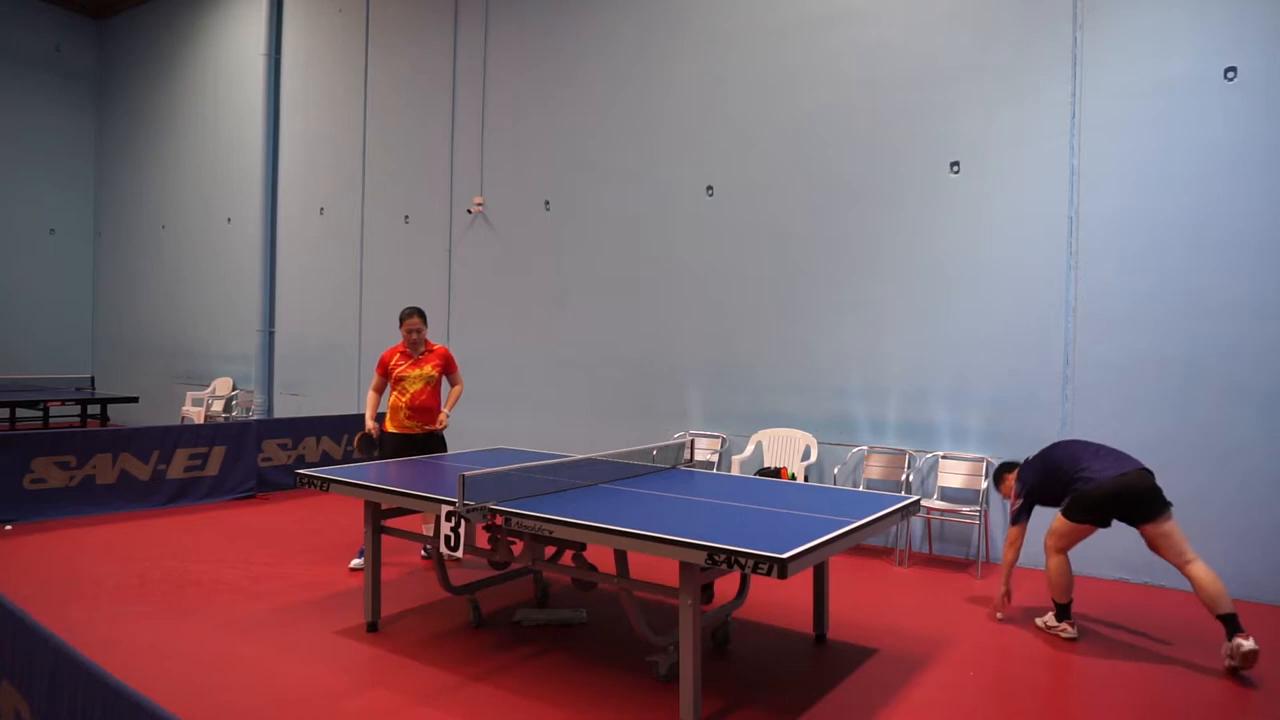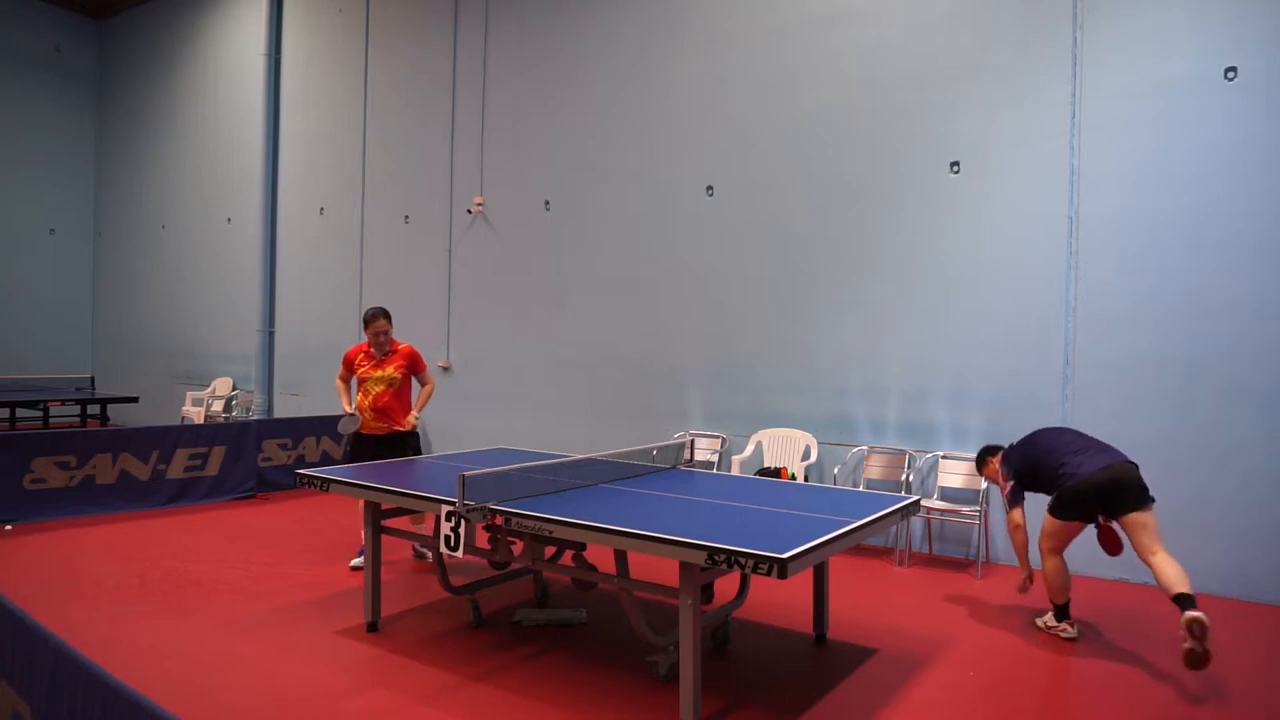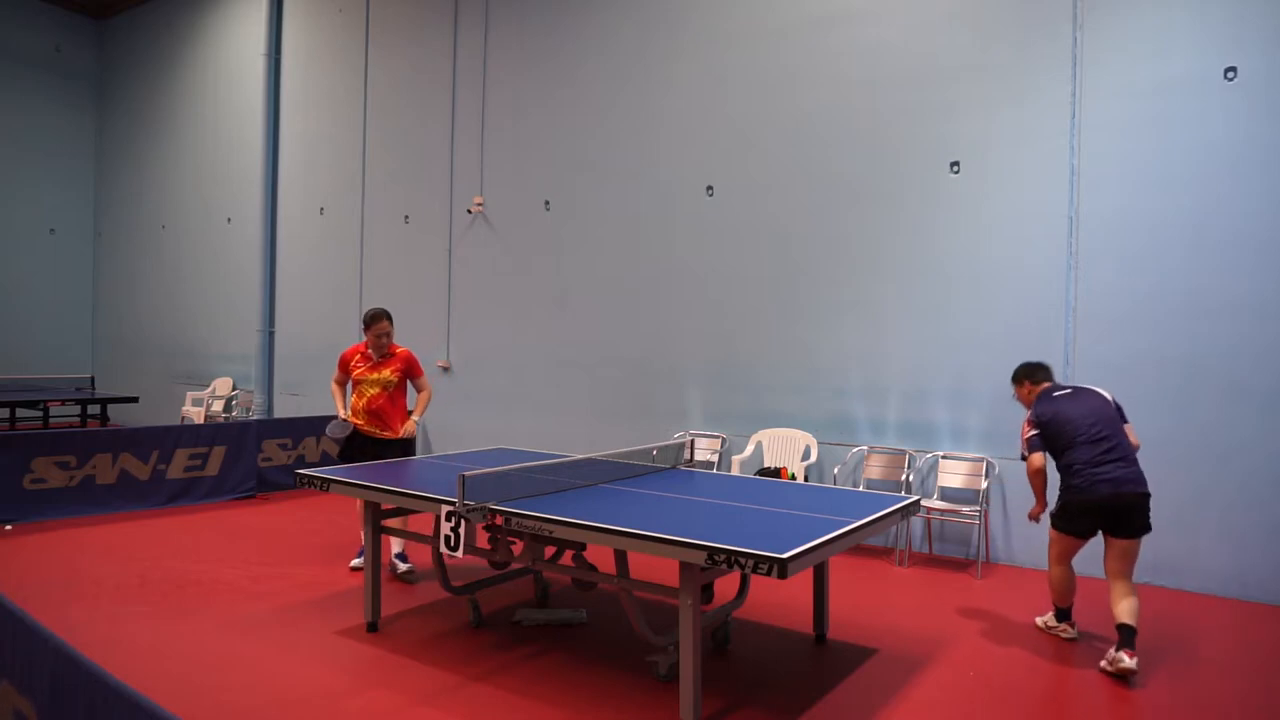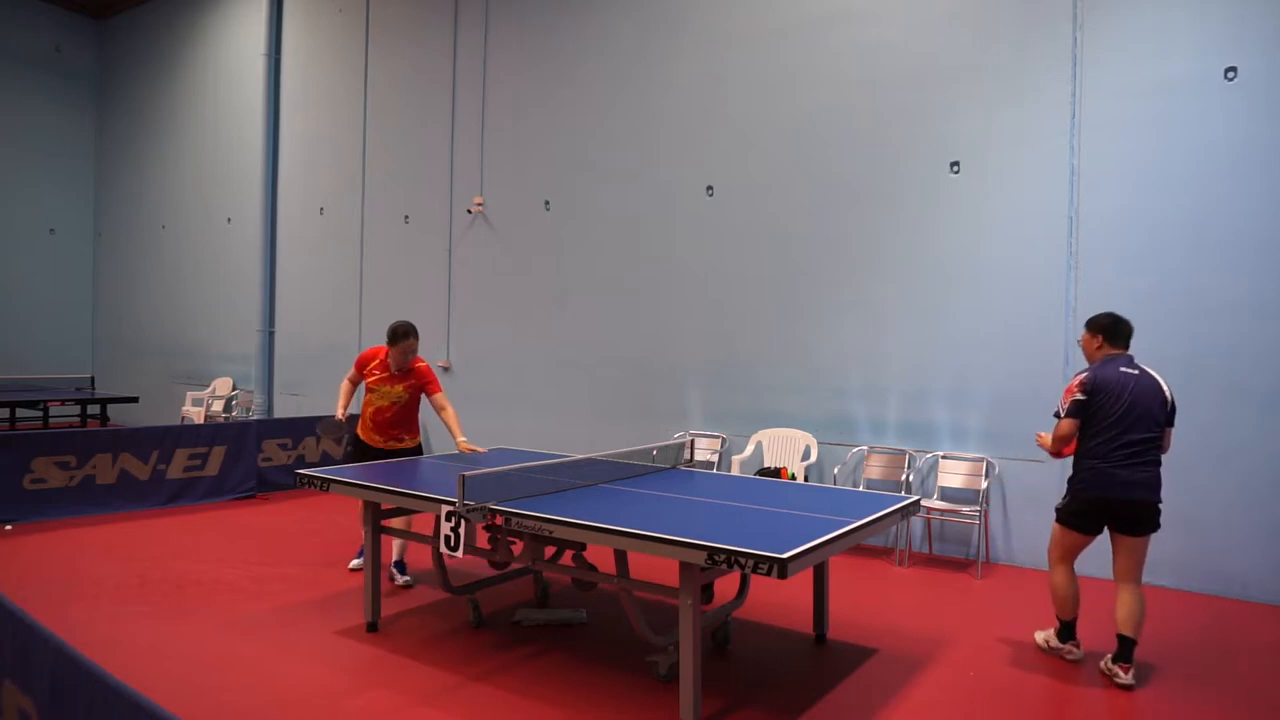
dt=0.4s
person 1, frame 1
left shoulder: (1023, 481)
right shoulder: (1053, 456)
left elbow: (1014, 541)
left wrist: (1005, 584)
left hip: (1095, 489)
right hip: (1138, 477)
left knee: (1055, 547)
right knee: (1187, 560)
left ankle: (1062, 620)
right ankle: (1237, 635)
person 1, frame 2
left shoulder: (1009, 465)
right shoulder: (1042, 439)
left elbow: (1017, 523)
left wrist: (1026, 569)
right wrist: (1107, 507)
left hip: (1081, 483)
right hip: (1123, 470)
left knee: (1050, 548)
right knee: (1156, 553)
left ankle: (1062, 620)
right ankle: (1190, 611)
person 1, frame 3
left shoulder: (1036, 415)
right shoulder: (1099, 394)
left elbow: (1037, 466)
right elbow: (1132, 443)
left wrist: (1040, 504)
left hip: (1084, 493)
right hip: (1134, 490)
left knee: (1059, 558)
right knee: (1120, 580)
left ankle: (1063, 620)
right ankle: (1126, 649)
person 1, frame 4
left shoulder: (1088, 379)
right shoulder: (1158, 384)
left elbow: (1065, 433)
right elbow: (1164, 444)
left wrist: (1052, 446)
left hip: (1092, 488)
right hip: (1143, 492)
left knee: (1060, 560)
right knee: (1129, 581)
left ankle: (1066, 639)
right ankle: (1123, 662)
person 2, frame 1
left shoulder: (442, 354)
right shoulder: (389, 357)
left elbow: (457, 384)
right elbow: (375, 390)
left wrist: (446, 411)
right wrist: (369, 419)
left hip: (430, 432)
right hip: (396, 432)
left ankle: (430, 544)
right ankle: (369, 547)
person 2, frame 2
left shoulder: (407, 353)
right shoulder: (354, 355)
left elbow: (428, 383)
right elbow: (342, 379)
left wrist: (415, 413)
right wrist: (347, 404)
left hip: (401, 432)
right hip: (366, 433)
left ankle: (421, 543)
right ankle: (367, 547)
person 2, frame 3
left shoulder: (404, 357)
right shoulder: (350, 356)
left elbow: (425, 390)
right elbow: (337, 383)
left wrist: (414, 418)
right wrist: (341, 408)
left hip: (395, 437)
right hip: (361, 434)
left ankle: (398, 554)
right ankle: (366, 548)
person 2, frame 4
left shoulder: (422, 371)
right shoulder: (368, 358)
left elbow: (444, 407)
right elbow: (350, 381)
left wrist: (460, 439)
right wrist: (341, 408)
left hip: (403, 446)
right hip: (367, 440)
left ankle: (398, 563)
right ankle: (367, 547)
